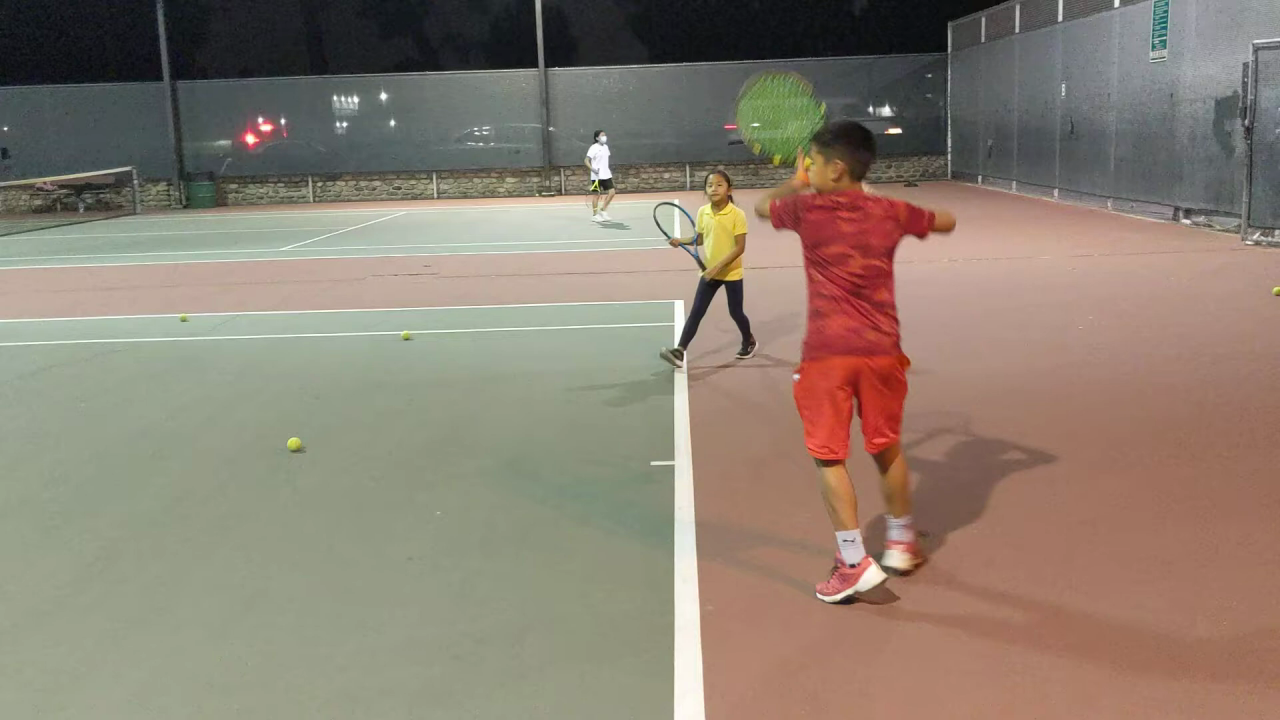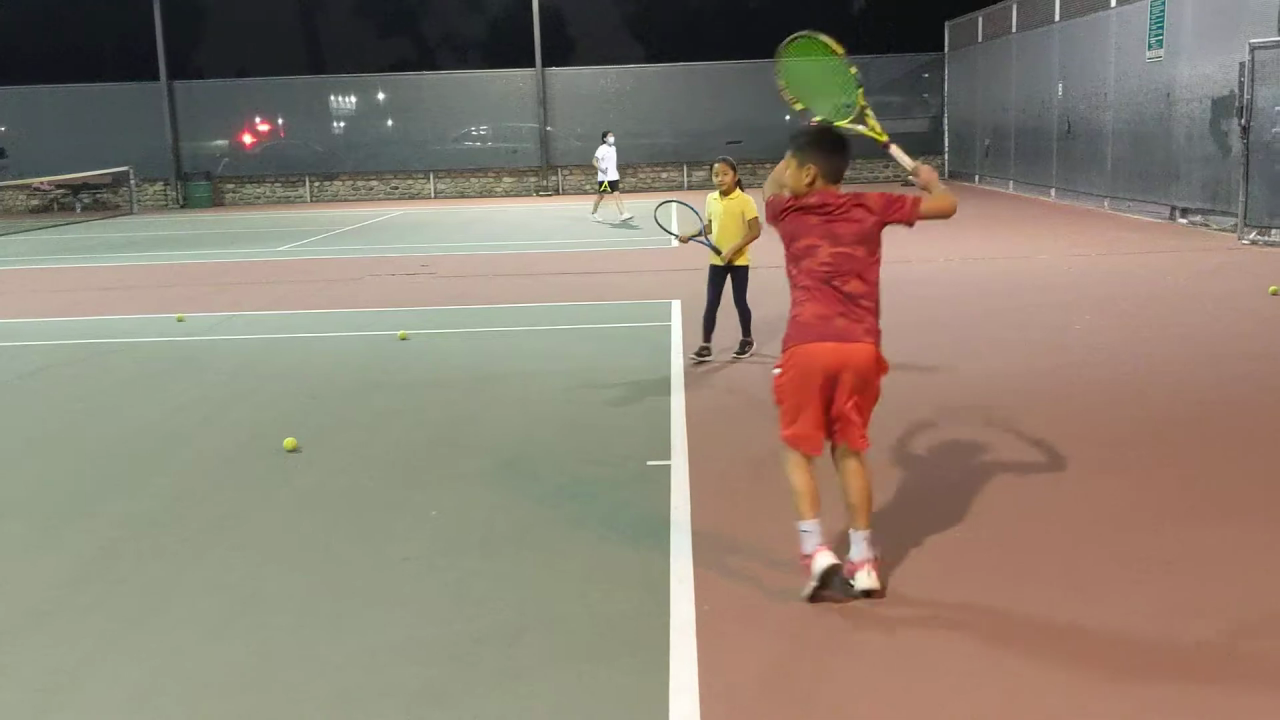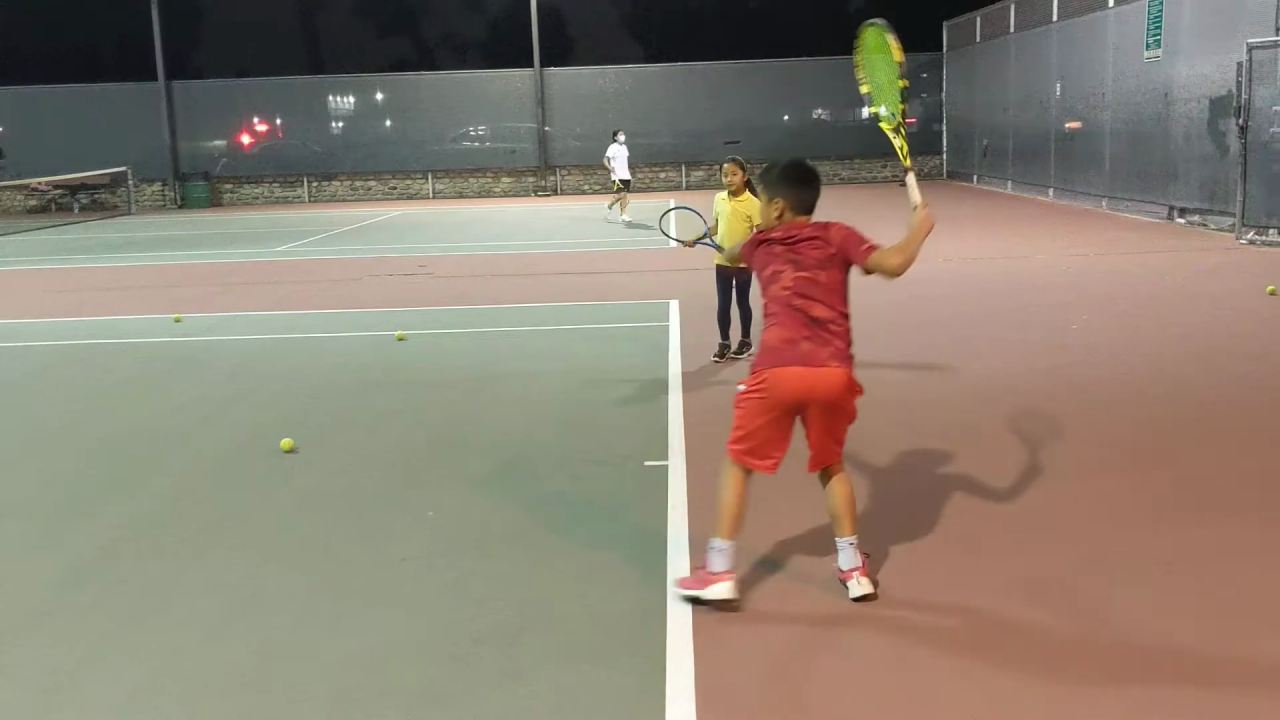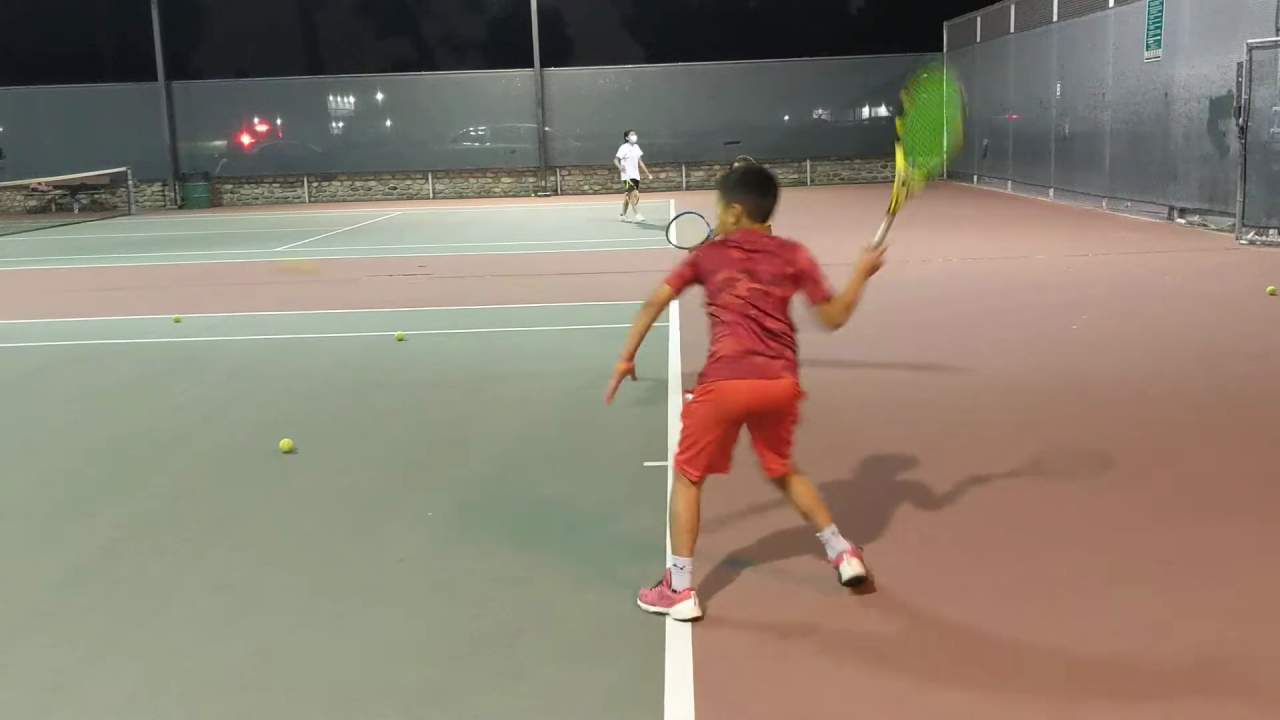
dt=0.2s
person 1, frame 1
left shoulder: (808, 209)
right shoulder: (891, 211)
left elbow: (761, 206)
right elbow: (947, 222)
left wrist: (796, 186)
left hip: (827, 353)
right hip: (881, 351)
left knee: (829, 459)
right knee: (886, 449)
left ankle: (854, 562)
right ankle: (901, 541)
person 1, frame 2
left shoulder: (787, 211)
right shoulder: (872, 206)
left elbow: (769, 191)
right elbow: (945, 207)
left wrist: (783, 171)
right wrist: (931, 182)
left hip: (808, 347)
right hip: (861, 347)
left knee: (797, 451)
right knee: (850, 453)
left ankle: (817, 549)
right ankle: (862, 563)
person 1, frame 3
left shoulder: (761, 247)
right shoulder: (837, 236)
left elbow: (737, 255)
right elbow: (895, 264)
left wrist: (736, 250)
right wrist: (918, 230)
left hip: (777, 372)
right hip: (833, 373)
left knee: (737, 465)
right knee: (830, 469)
left ankle: (717, 571)
right ankle: (854, 568)
person 1, frame 4
left shoulder: (710, 253)
right shoulder: (793, 254)
left elbow: (658, 299)
right elbow: (834, 317)
left wrist: (625, 358)
right wrist: (863, 272)
left hip: (730, 383)
right hip: (778, 382)
left knee: (687, 475)
right knee: (784, 472)
left ankle: (678, 588)
right ankle: (843, 555)
person 2, frame 1
left shoulder: (737, 215)
right shoulder: (703, 213)
left elbow: (740, 248)
left wrist: (718, 266)
right wrist: (681, 241)
left hip: (732, 273)
right hip: (710, 272)
left knee: (736, 313)
right knee: (696, 312)
left ankle: (749, 342)
right ankle: (679, 351)
person 2, frame 2
left shoulder: (745, 200)
right shoulder: (711, 199)
left elbow: (754, 231)
left wrist: (733, 249)
right wrist: (691, 235)
left hip: (739, 260)
right hip: (717, 260)
left knee: (740, 302)
right knee: (712, 303)
left ankle: (747, 340)
right ankle: (705, 346)
person 2, frame 3
left shoulder: (752, 203)
right shoulder: (719, 199)
left hip: (742, 262)
right hip: (722, 260)
left knee: (742, 303)
right knee: (724, 304)
left ankle: (746, 341)
right ankle: (724, 344)
person 2, frame 4
left shoulder: (760, 205)
right shoulder: (728, 198)
left elbow: (765, 238)
right wrist: (707, 240)
left hip: (746, 265)
right hip: (728, 261)
left knee: (742, 304)
right knee: (734, 304)
